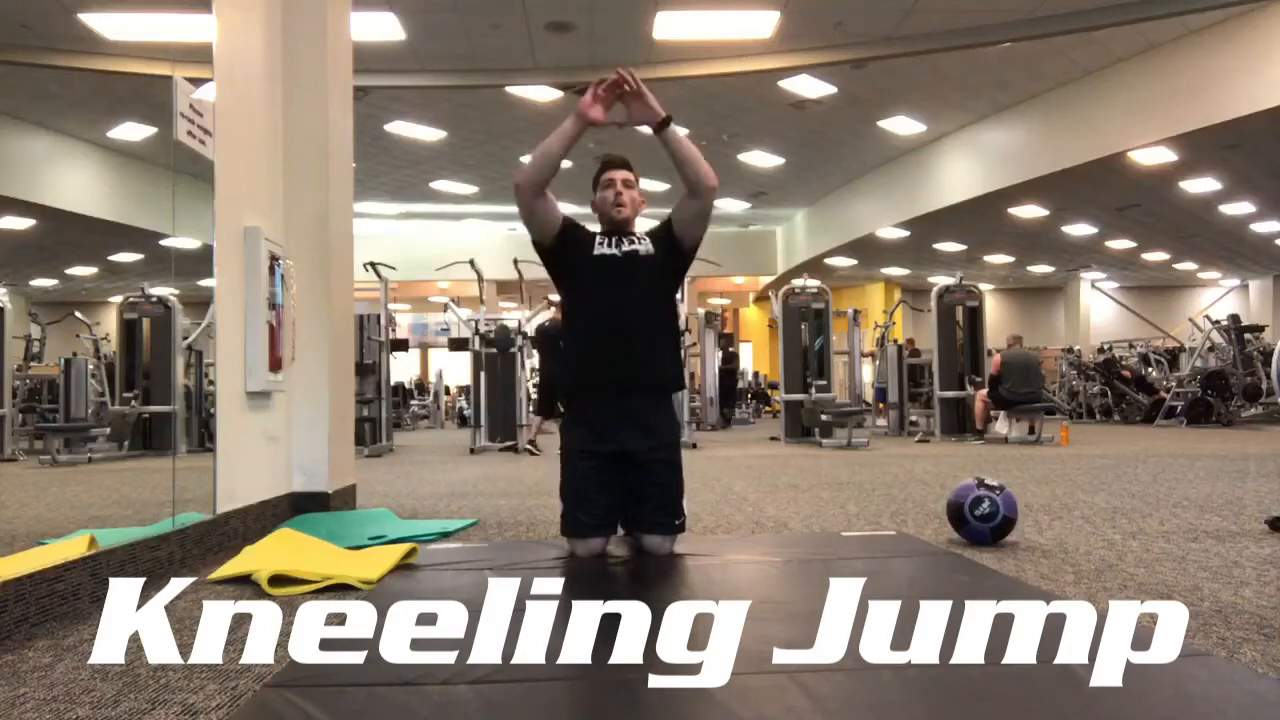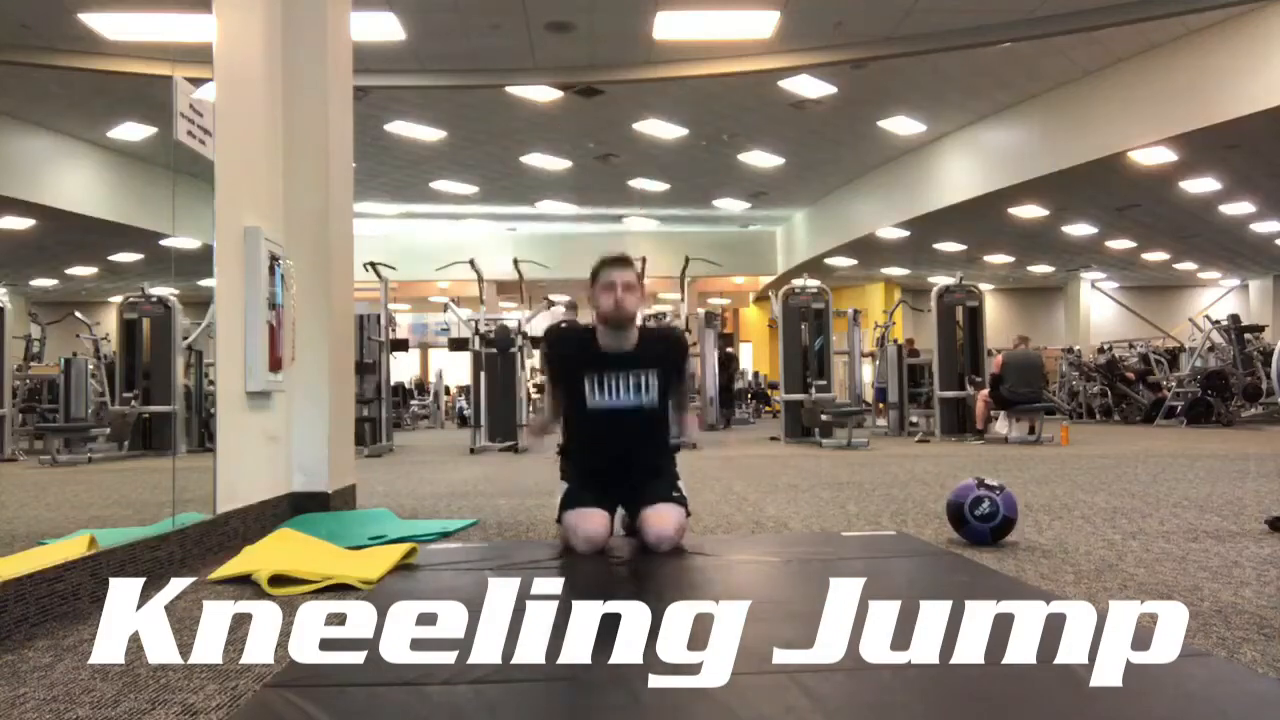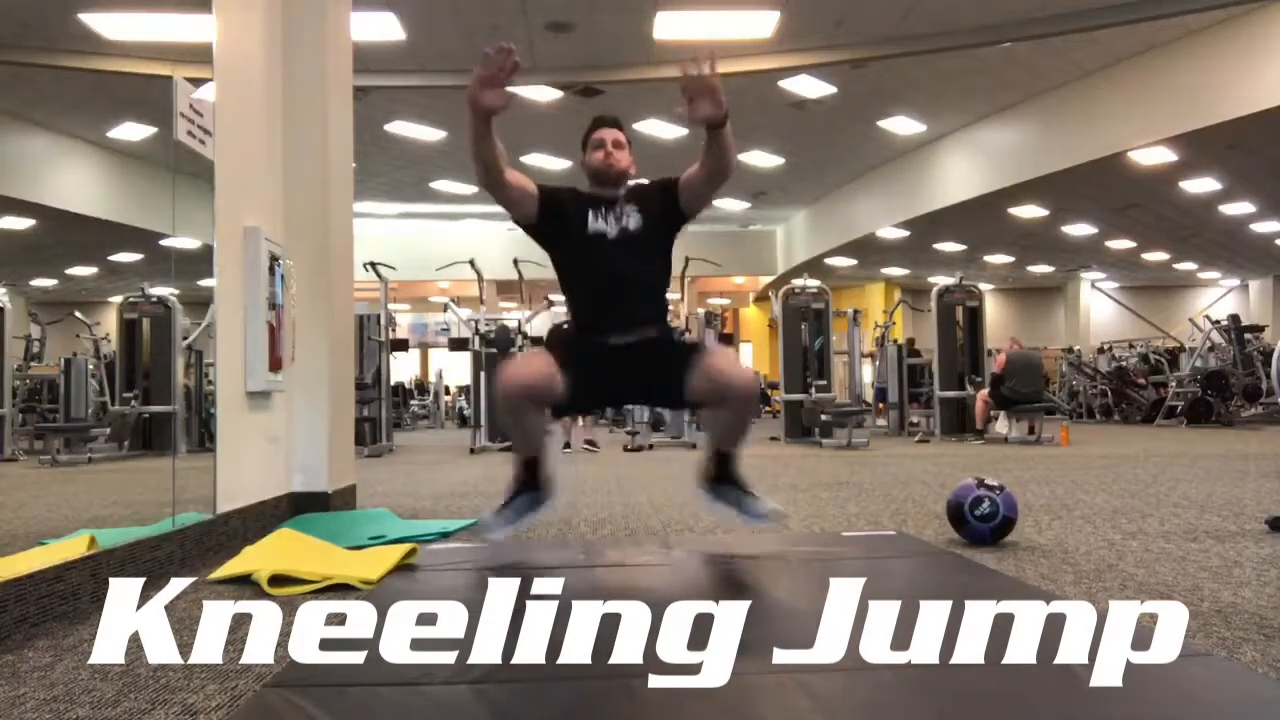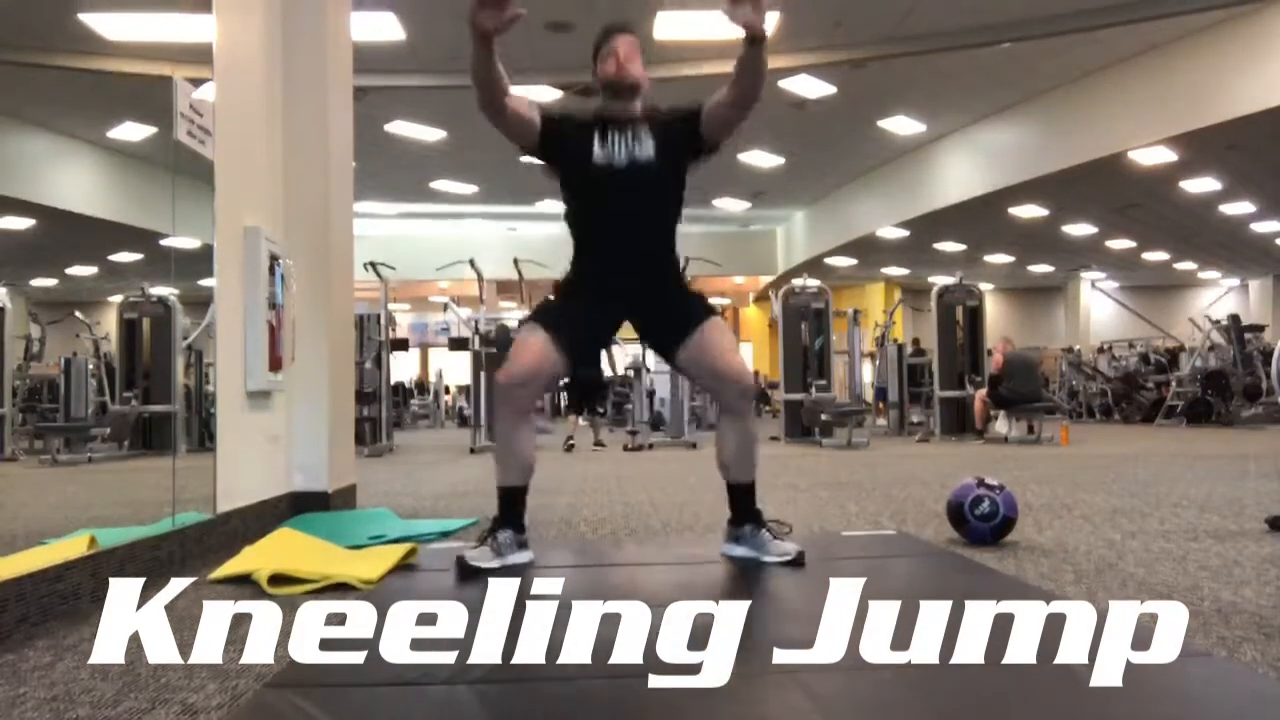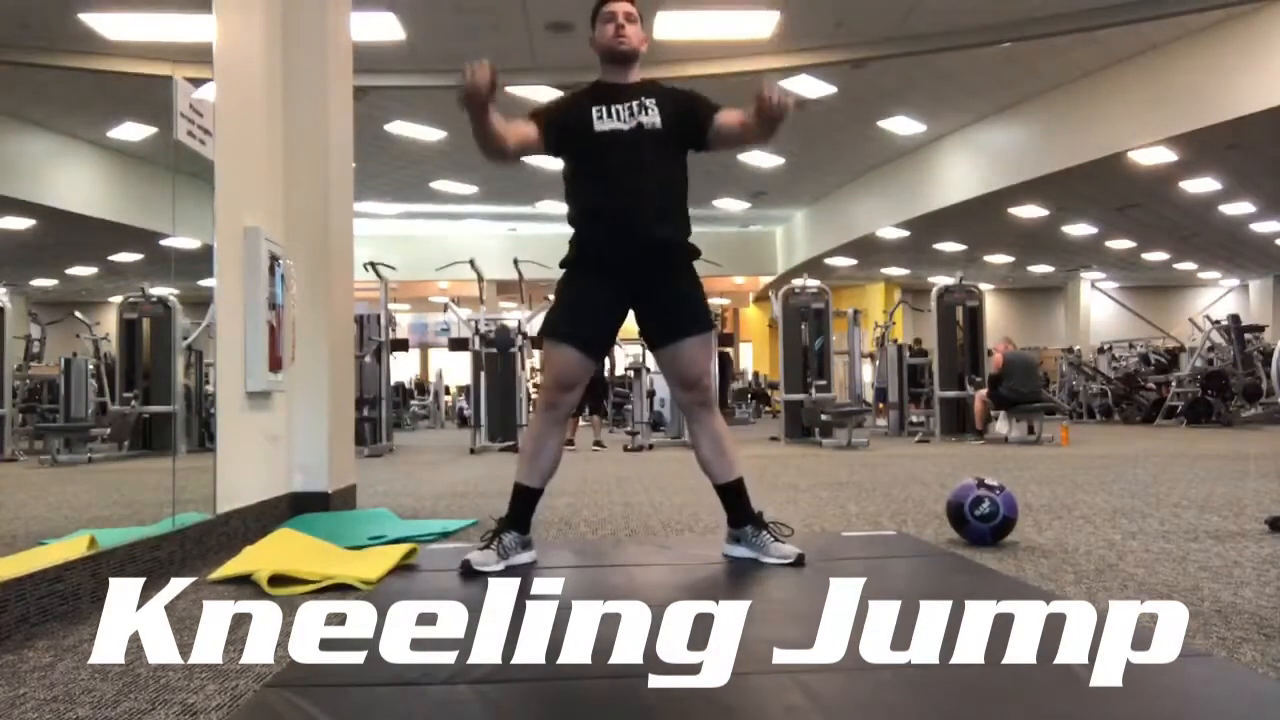
dt=0.5s
person 1, frame 1
left shoulder: (665, 246)
right shoulder: (571, 246)
left elbow: (705, 188)
right elbow: (527, 187)
left wrist: (659, 122)
right wrist: (579, 122)
left hip: (653, 414)
right hip: (587, 416)
left knee: (658, 546)
right knee: (587, 549)
person 1, frame 2
left shoulder: (667, 346)
right shoulder: (565, 346)
left elbow: (680, 392)
left hip: (650, 469)
right hip: (589, 473)
left knee: (664, 534)
right knee: (588, 537)
left ankle: (639, 522)
right ankle: (584, 531)
person 1, frame 3
left shoulder: (658, 201)
right shoulder: (560, 209)
left elbow: (716, 173)
right elbow: (494, 179)
left wrist: (715, 123)
right wrist: (481, 116)
left hip: (655, 351)
right hip: (588, 355)
left knee: (740, 384)
right knee: (515, 382)
left ankle: (721, 475)
right ankle: (530, 484)
person 1, frame 4
left shoulder: (672, 128)
right shoulder: (570, 134)
left elbow: (737, 103)
right elbow: (499, 109)
left hip: (663, 290)
right hip: (589, 290)
left knee: (736, 384)
right knee: (513, 384)
left ankle: (745, 524)
right ankle: (509, 530)
person 1, frame 5
left shoulder: (675, 102)
right shoulder: (571, 109)
left elbow: (737, 130)
right elbow: (506, 143)
left wrist: (767, 115)
right wrist: (480, 110)
left hip: (668, 266)
right hip: (593, 269)
left knee: (699, 396)
right knee: (556, 395)
left ankle: (745, 526)
right ankle: (514, 532)
